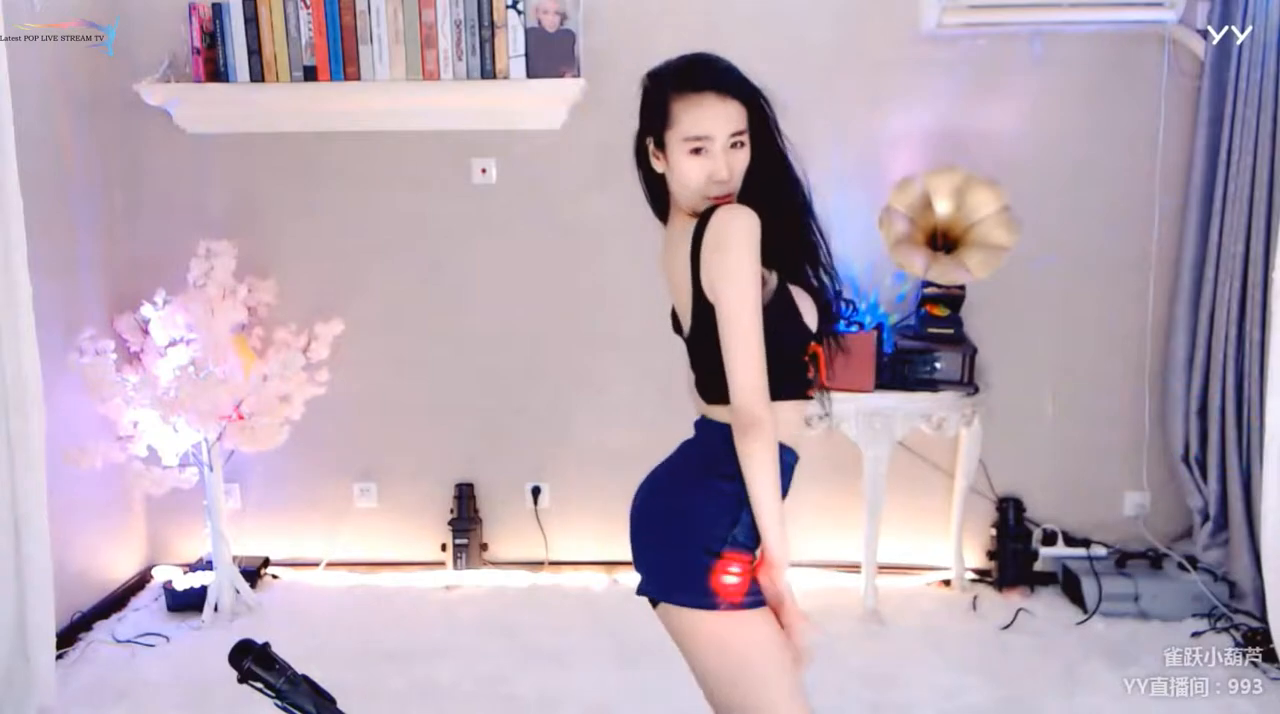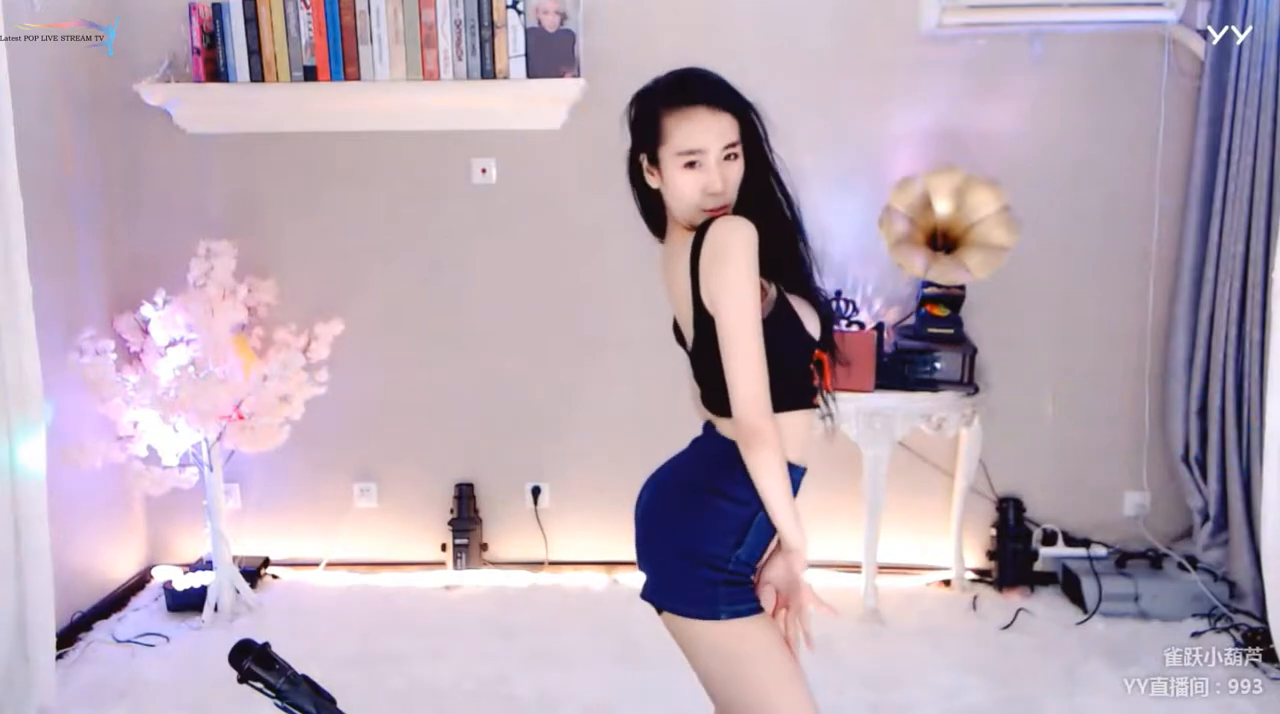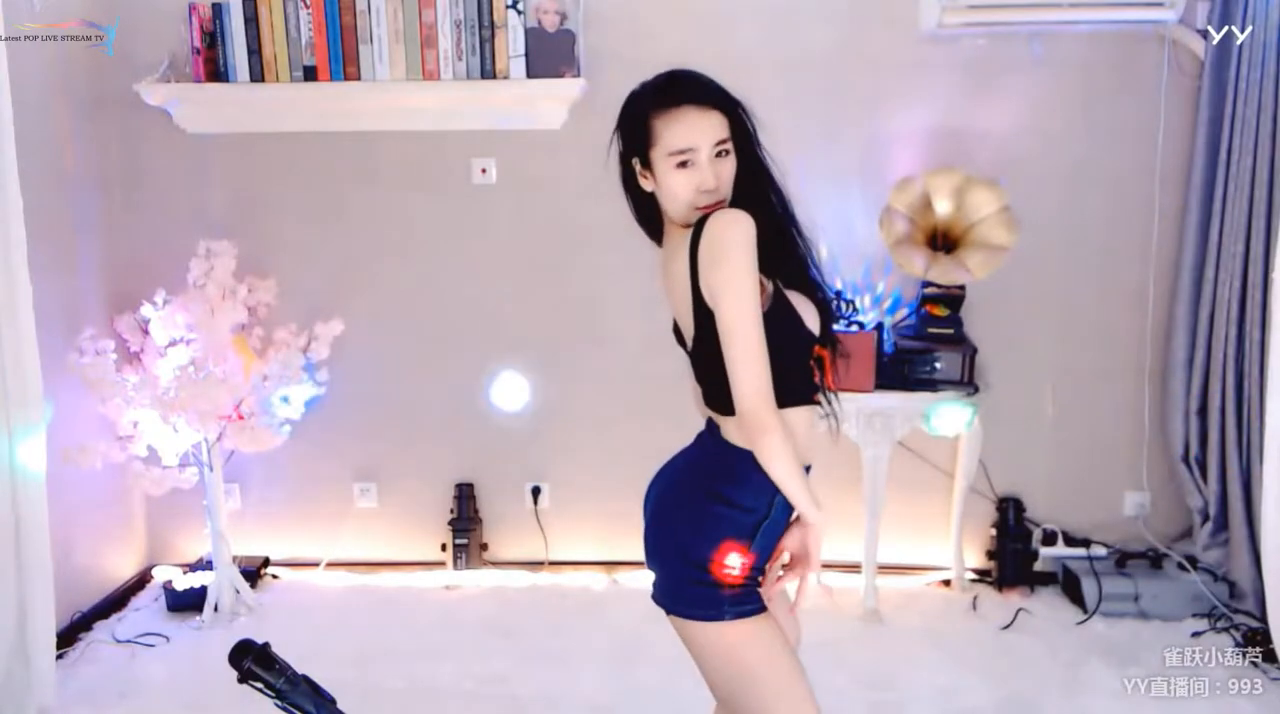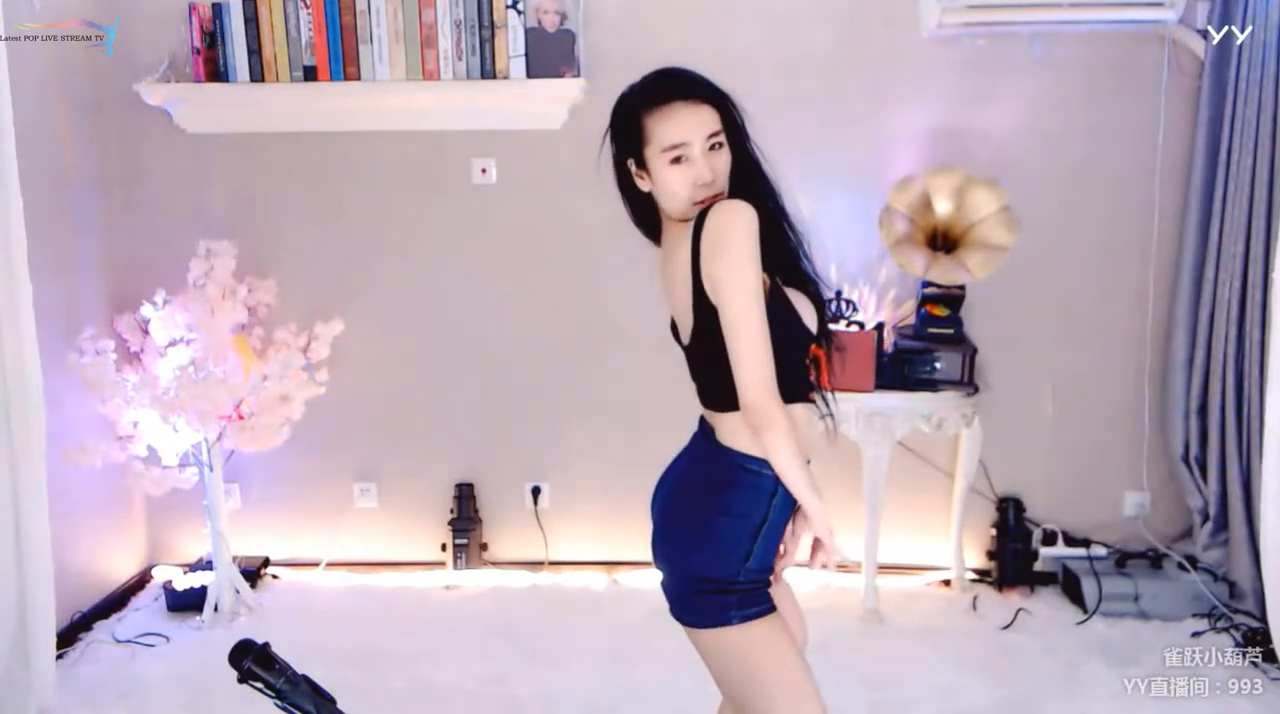
dt=0.3s
person 1, frame 1
left shoulder: (684, 231)
right shoulder: (734, 224)
right elbow: (750, 411)
right wrist: (775, 552)
left hip: (695, 502)
right hip: (707, 523)
left knee: (777, 660)
person 1, frame 2
left shoulder: (682, 245)
right shoulder: (733, 235)
right elbow: (754, 422)
right wrist: (793, 543)
left hip: (698, 507)
right hip: (708, 532)
person 1, frame 3
left shoulder: (681, 244)
right shoulder: (730, 229)
right elbow: (757, 415)
right wrist: (811, 515)
left hip: (706, 498)
right hip: (715, 526)
left knee: (777, 646)
person 1, frame 4
left shoulder: (680, 243)
right shoulder: (733, 219)
right elbow: (761, 404)
right wrist: (813, 505)
left hip: (713, 497)
right hip: (723, 520)
left knee: (783, 649)
